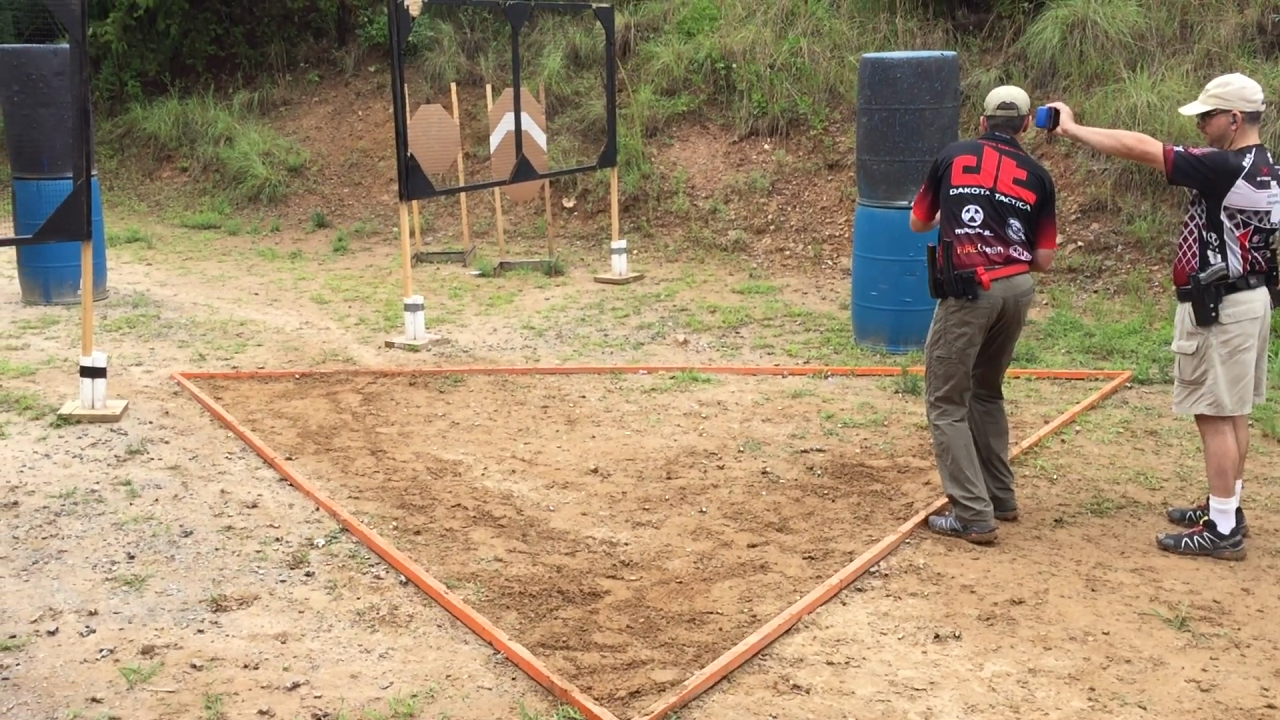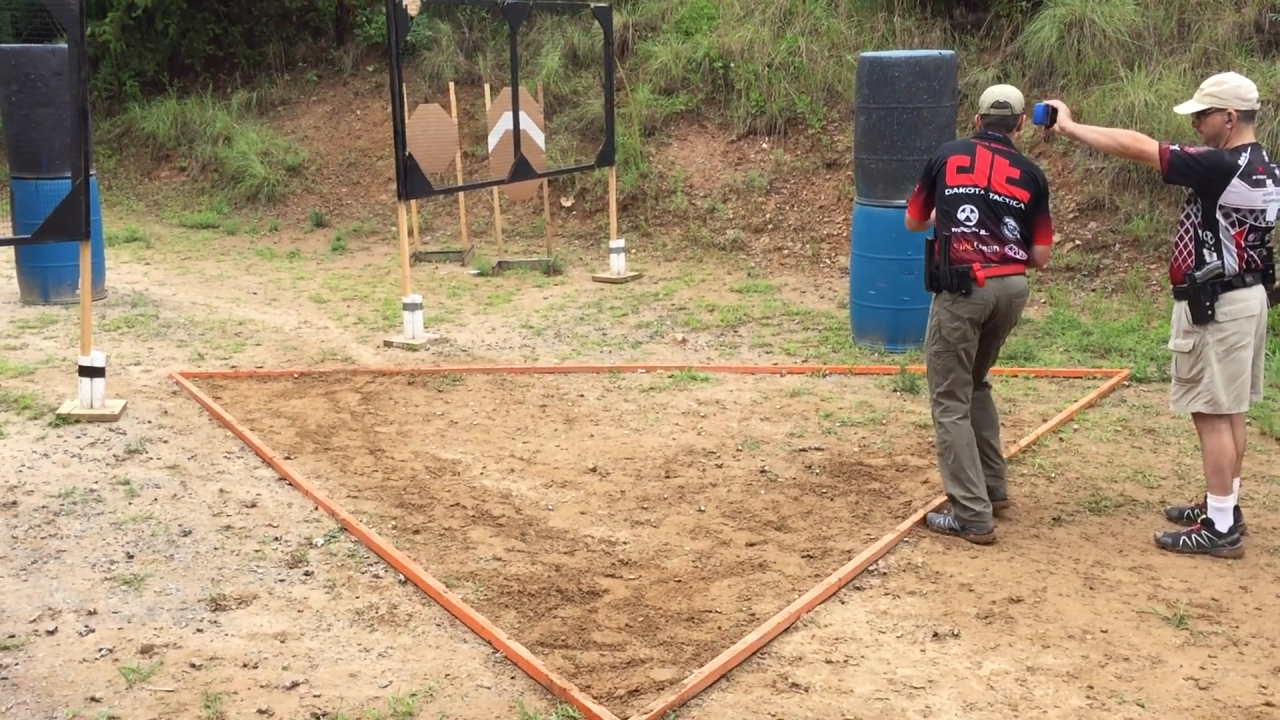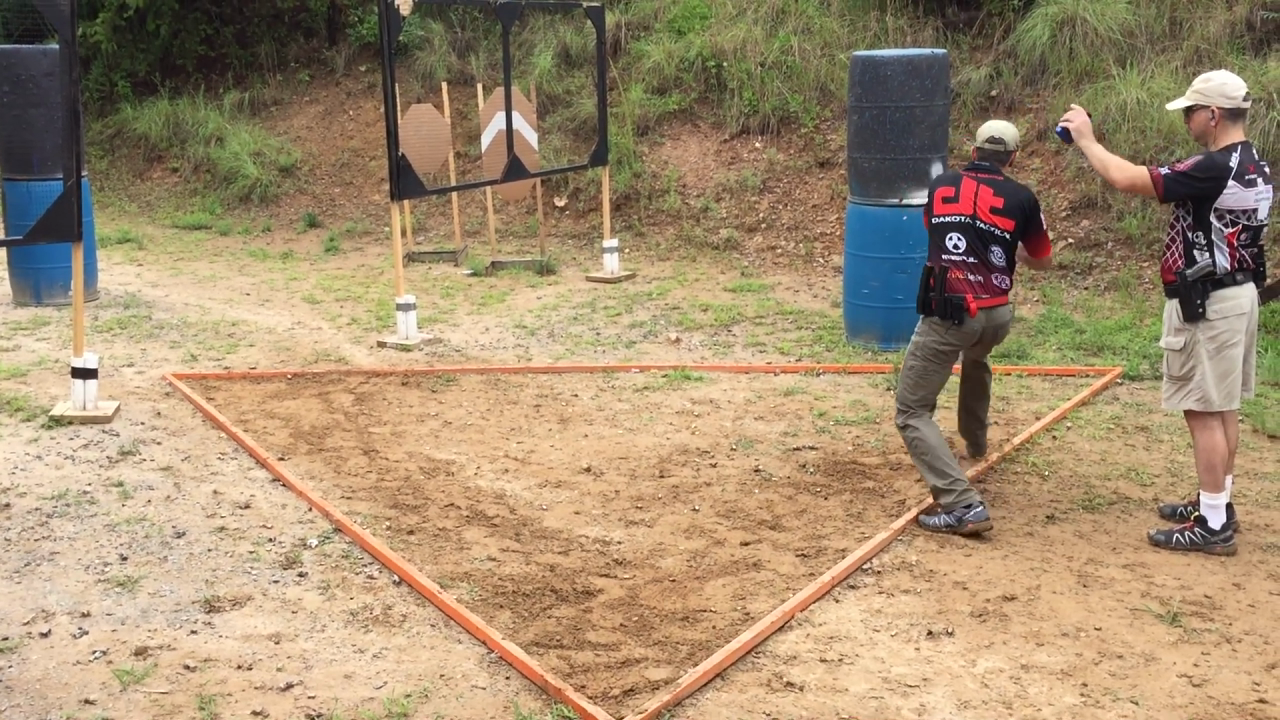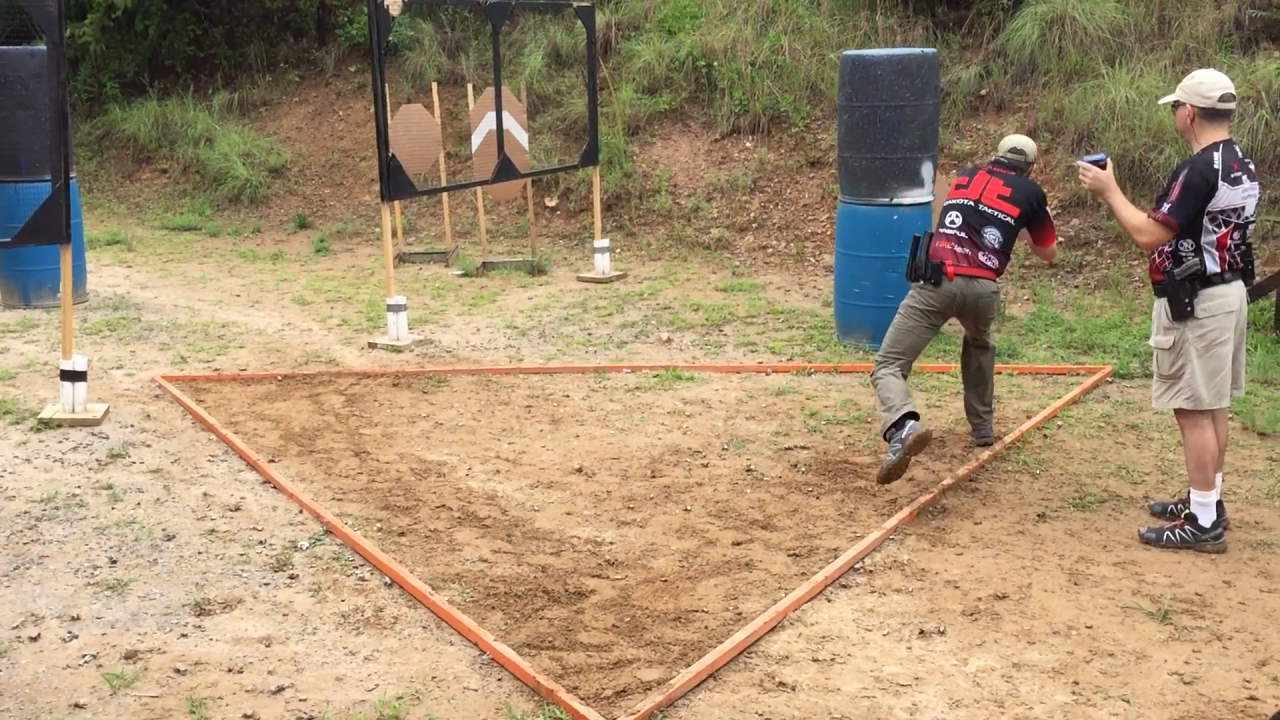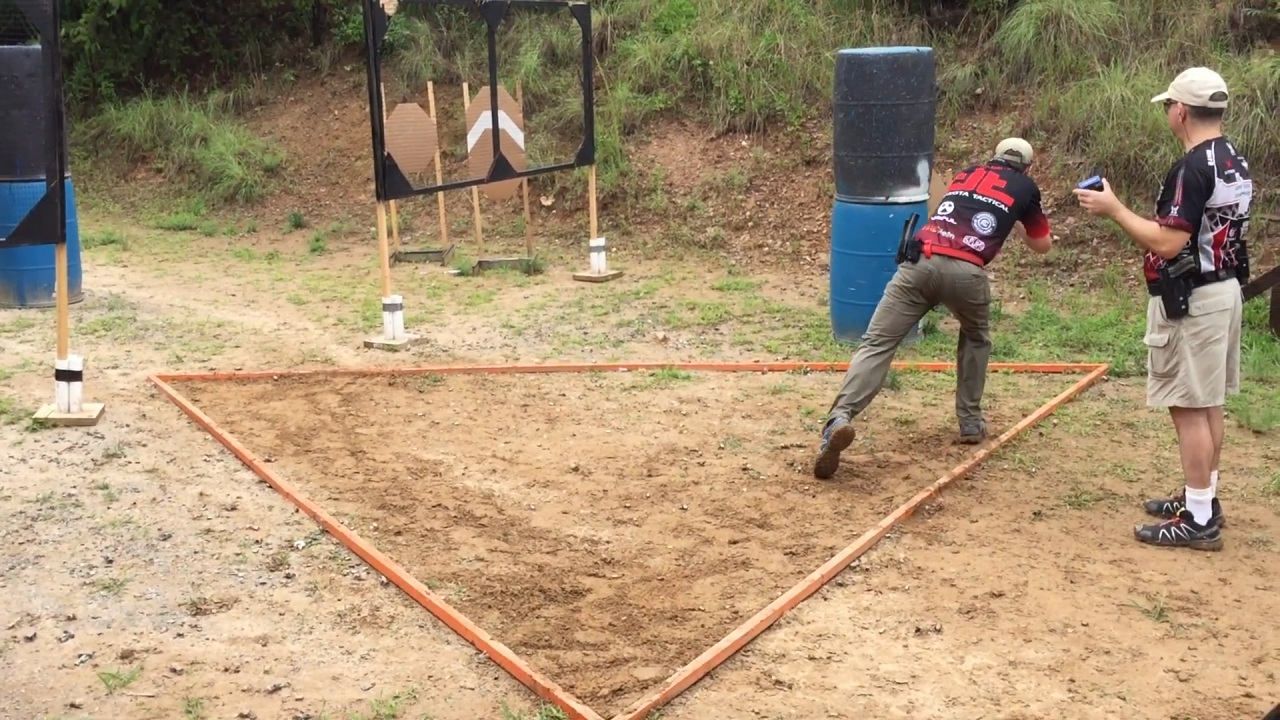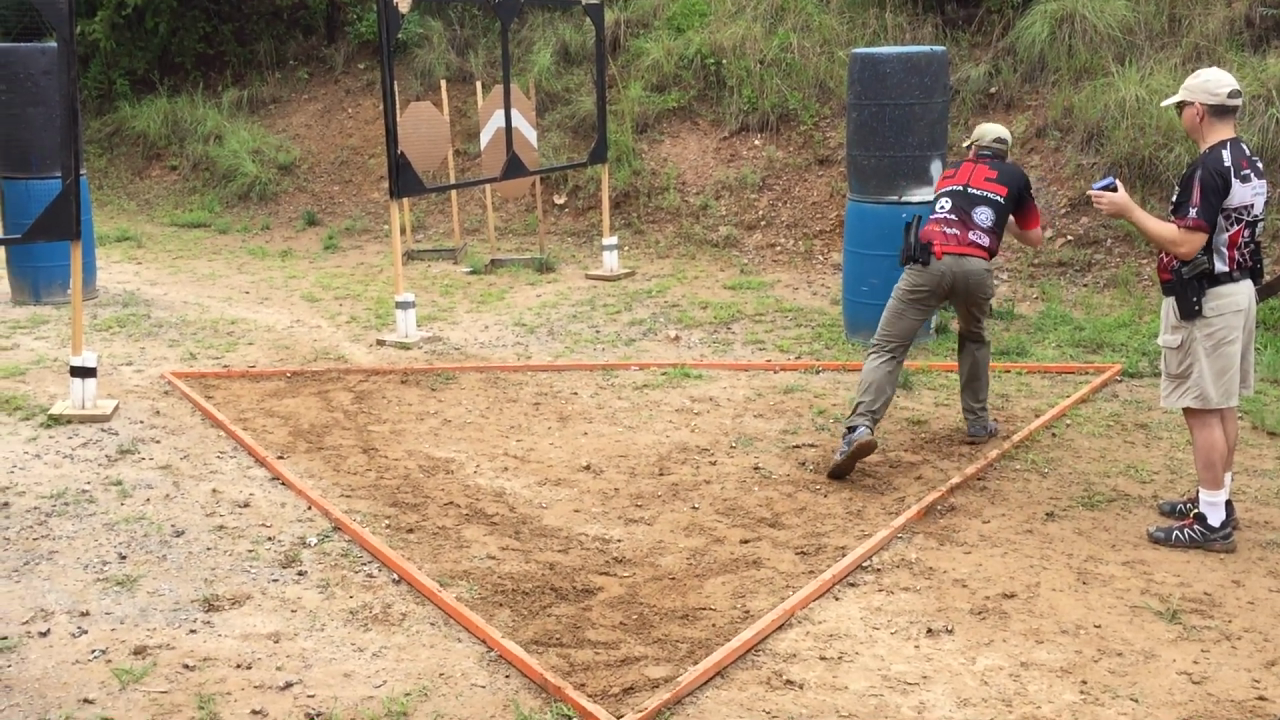
dt=0.3s
person 1, frame 1
left shoulder: (1227, 168)
left elbow: (1142, 147)
left wrist: (1074, 129)
left hip: (1219, 307)
left knee: (1216, 415)
right knee: (1233, 412)
left ankle: (1222, 530)
right ankle: (1225, 509)
person 1, frame 2
left shoulder: (1222, 167)
left elbow: (1136, 147)
left wrist: (1070, 127)
left hip: (1215, 306)
left knee: (1213, 414)
right knee: (1231, 410)
left ankle: (1219, 528)
right ankle: (1223, 507)
person 1, frame 3
left shoulder: (1213, 169)
right shoulder: (1255, 167)
left elbow: (1129, 180)
left wrist: (1086, 138)
left hip: (1207, 303)
right hip: (1239, 293)
left knee: (1205, 411)
right knee: (1224, 407)
left ankle: (1213, 525)
right ankle: (1216, 504)
person 1, frame 4
left shoulder: (1200, 171)
right shoulder: (1241, 165)
left elbow: (1148, 235)
left wrist: (1108, 188)
left hip: (1196, 302)
right hip: (1228, 293)
left knee: (1195, 410)
right knee: (1214, 405)
left ankle: (1203, 522)
right ankle: (1207, 501)
person 1, frame 5
left shoulder: (1192, 169)
right shoulder: (1235, 163)
left elbow: (1167, 243)
left wrist: (1113, 209)
left hip: (1190, 300)
right hip: (1222, 290)
left knee: (1189, 407)
right knee: (1208, 403)
left ankle: (1198, 519)
right ankle: (1202, 498)
person 1, frame 6
left shoulder: (1208, 168)
right shoulder: (1249, 162)
left elbow: (1186, 244)
left wrist: (1129, 210)
left hip: (1204, 301)
right hip: (1238, 291)
left knee: (1203, 409)
right knee: (1223, 405)
left ankle: (1212, 521)
right ankle: (1216, 501)
person 2, frame 1
left shoulder: (952, 156)
right shoulder: (1038, 176)
left elbow: (918, 223)
right elbow: (1043, 260)
left hip: (969, 292)
right hip: (1017, 290)
left knee: (947, 403)
right knee: (986, 393)
left ankle: (973, 516)
right ankle: (1000, 497)
person 2, frame 2
left shoulder: (946, 155)
right shoulder: (1031, 174)
left elbow: (914, 222)
right elbow: (1040, 257)
left hip: (962, 290)
right hip: (1012, 288)
left knee: (951, 402)
right knee: (975, 386)
left ankle: (973, 516)
right ankle: (992, 489)
person 2, frame 3
left shoulder: (942, 184)
right shoulder: (1021, 197)
right elbow: (1042, 261)
left hip: (946, 315)
right hip: (997, 314)
left knee: (913, 414)
right knee: (975, 360)
left ankle: (964, 505)
right ankle: (976, 440)
person 2, frame 4
left shoulder: (963, 178)
right shoulder: (1031, 192)
right elbow: (1048, 254)
left hip: (935, 282)
right hip: (981, 287)
left knee: (889, 367)
right knee: (979, 344)
left ankle: (903, 427)
right ankle: (982, 426)
person 2, frame 5
left shoulder: (965, 174)
right shoulder: (1024, 187)
right elbow: (1042, 245)
left hip: (919, 262)
right hip: (965, 270)
left knee: (875, 346)
right knee: (976, 338)
left ankle: (840, 417)
right ankle: (970, 422)
person 2, frame 6
left shoulder: (951, 171)
right shoulder: (1015, 177)
right elbow: (1034, 239)
left hip: (928, 263)
right hip: (974, 267)
left knee: (886, 350)
right knee: (972, 338)
left ankle: (859, 427)
right ankle: (977, 421)
